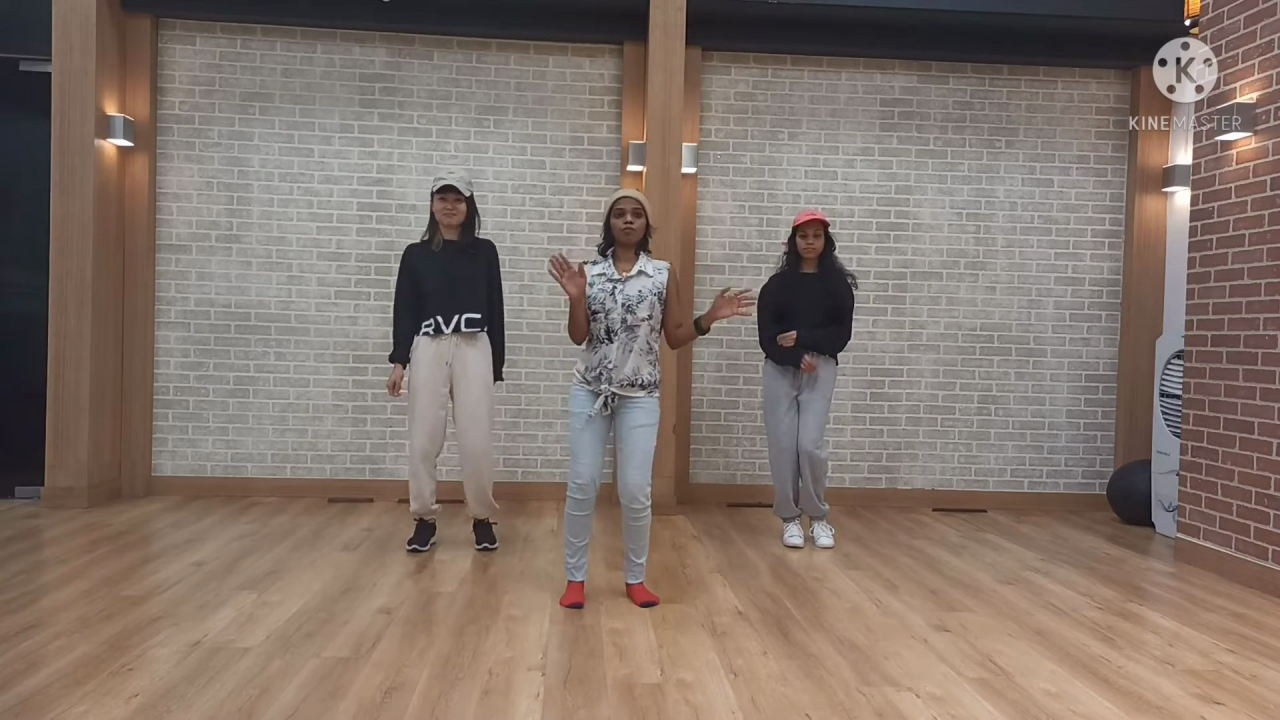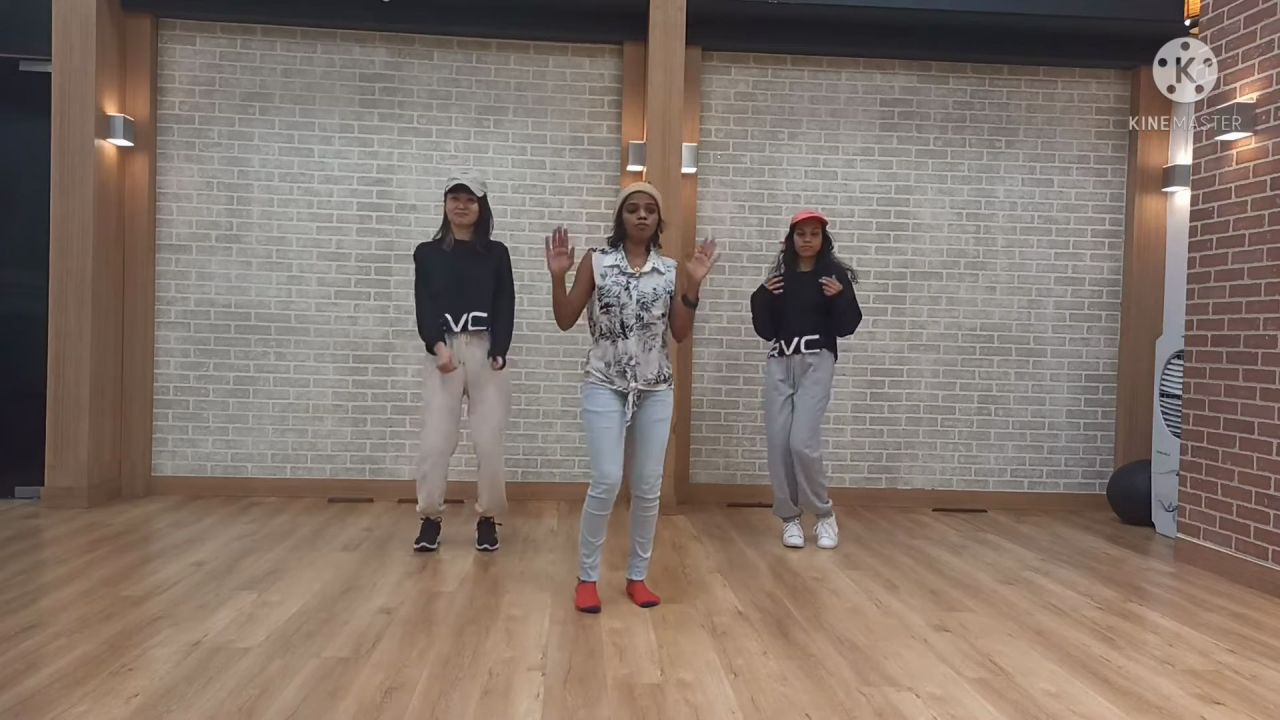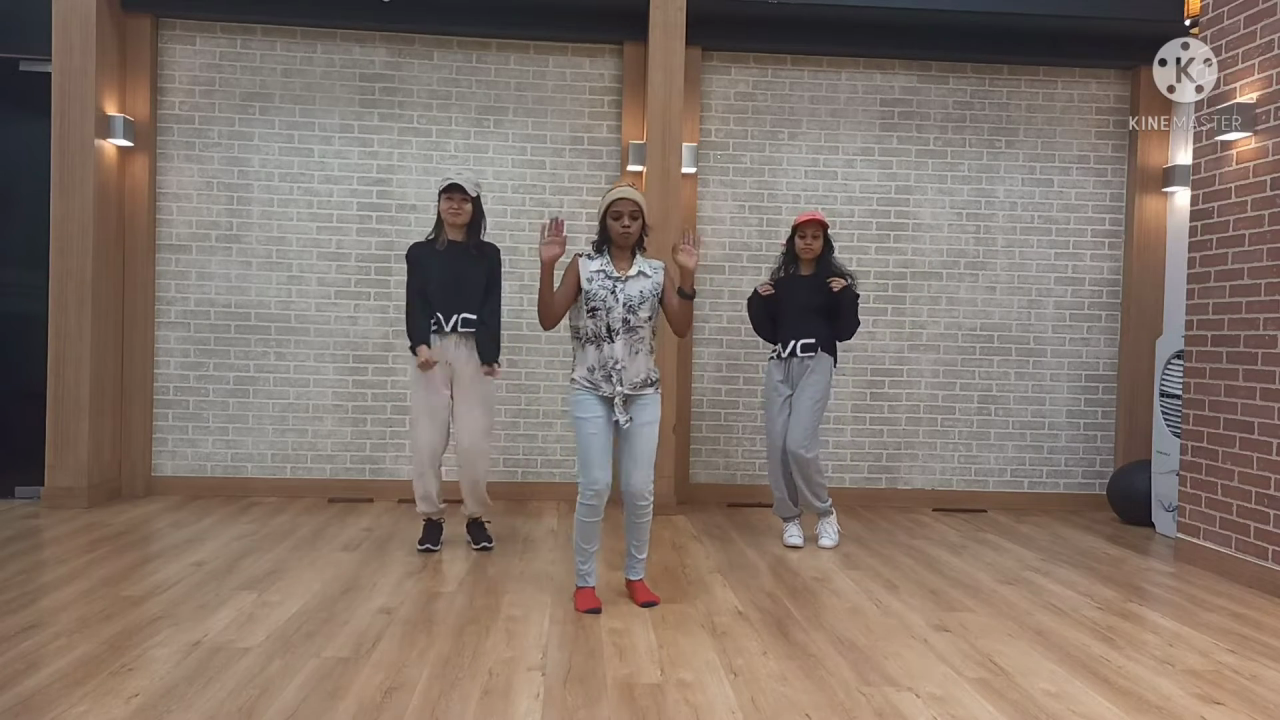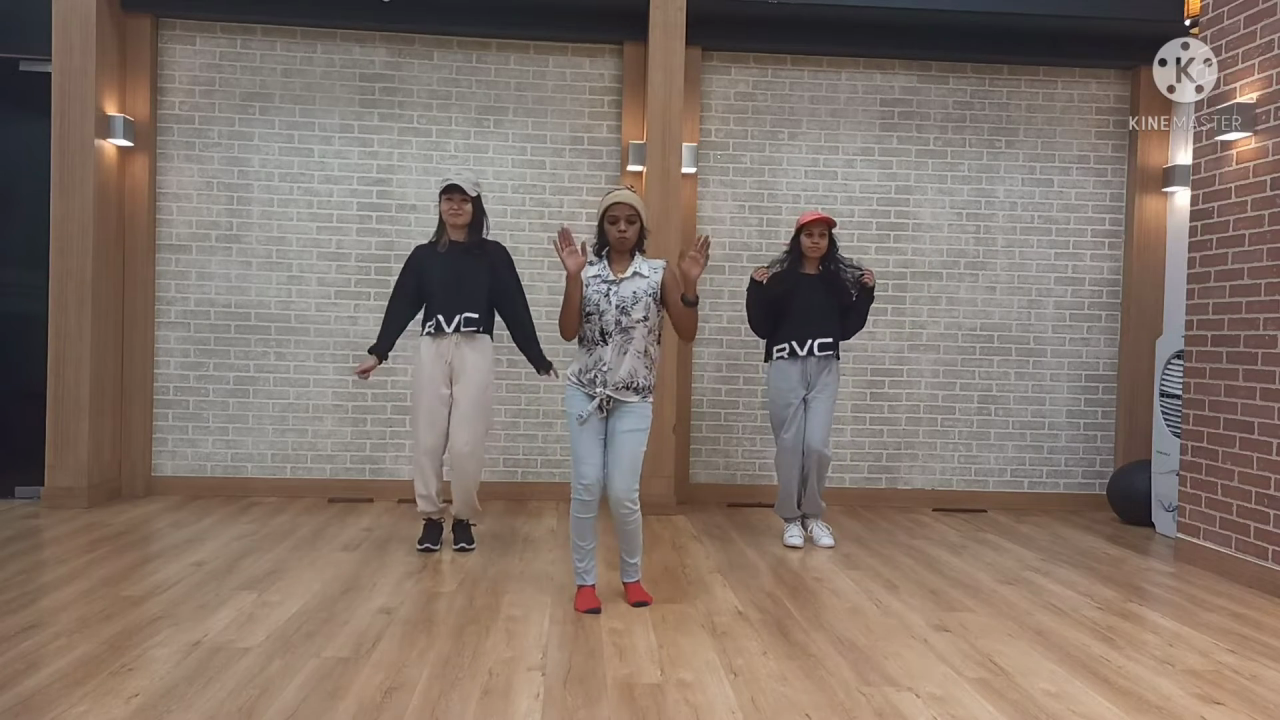
dt=0.3s
person 1, frame 1
left shoulder: (663, 273)
right shoulder: (589, 271)
left elbow: (676, 338)
right elbow: (578, 337)
left wrist: (711, 317)
right wrist: (573, 298)
left hip: (639, 394)
right hip: (588, 390)
left knee: (635, 491)
right knee: (581, 484)
left ankle: (635, 577)
right ankle: (575, 577)
person 1, frame 2
left shoulder: (671, 269)
right shoulder: (595, 262)
left elbow: (680, 334)
right elbow: (565, 321)
left wrist: (692, 287)
right wrist: (558, 277)
left hip: (656, 389)
right hip: (605, 387)
left knee: (648, 486)
right knee: (606, 481)
left ankle: (637, 576)
right ankle: (587, 577)
person 1, frame 3
left shoulder: (658, 272)
right shoulder: (582, 266)
left elbow: (682, 329)
right elbow: (548, 320)
left wrist: (686, 276)
right wrist: (548, 267)
left hip: (643, 393)
right hip: (591, 392)
left knee: (639, 489)
right knee: (594, 488)
left ankle: (636, 576)
right ankle: (584, 581)
person 1, frame 4
left shoulder: (660, 273)
right shoulder: (587, 271)
left elbow: (687, 333)
right elbow: (567, 332)
left wrist: (690, 283)
right wrist: (572, 275)
left hip: (634, 398)
right hip: (585, 392)
left knee: (622, 493)
right knee: (586, 486)
left ankle: (632, 576)
right ankle: (585, 580)
person 2, frame 1
left shoulder: (485, 252)
right shoulder: (416, 254)
left elbow: (494, 309)
right elbow: (405, 310)
left wrist: (496, 362)
right wrist: (398, 362)
left hip: (473, 350)
right hip: (428, 350)
left knee: (476, 442)
right knee: (423, 441)
left ankle: (483, 519)
right ankle: (425, 521)
person 2, frame 2
left shoulder: (496, 253)
right shoulder: (427, 253)
left elbow: (504, 307)
right elbow: (425, 305)
left wrist: (499, 351)
right wrist: (438, 346)
left hip: (485, 350)
right hip: (443, 349)
left knee: (489, 442)
right knee: (435, 441)
left ankle: (487, 518)
right ankle: (430, 518)
person 2, frame 3
left shoulder: (488, 255)
right shoulder: (420, 253)
left elbow: (491, 308)
right elbow: (415, 305)
left wrist: (489, 355)
right wrist: (419, 346)
left hip: (473, 352)
right hip: (431, 349)
left knee: (472, 443)
right knee: (426, 442)
left ankle: (476, 518)
right ankle: (431, 518)
person 2, frame 4
left shoulder: (493, 254)
right shoulder: (423, 255)
left elbow: (514, 306)
right elbow: (401, 305)
left wrist: (538, 358)
right wrist: (377, 352)
left hip: (475, 351)
right hip: (431, 350)
left knee: (466, 444)
right knee: (428, 441)
left ankle: (463, 519)
right ankle: (432, 518)
person 3, frame 1
left shoulder: (837, 282)
right shoulder: (779, 282)
left elbow: (841, 333)
right elbow: (766, 331)
left wrist: (804, 339)
right wrist: (796, 356)
left hip: (820, 368)
right hip: (780, 368)
left knee: (810, 444)
right knee: (783, 445)
left ankle: (819, 517)
right ankle: (790, 518)
person 3, frame 2
left shoulder: (835, 276)
right shoulder: (779, 280)
left elbow: (847, 325)
right elbow: (765, 330)
left wrist: (839, 297)
right wrist: (761, 298)
left hip: (816, 363)
right hip: (779, 365)
left knee: (803, 443)
right knee: (778, 443)
left ankle: (824, 514)
right ankle: (790, 518)
person 3, frame 3
left shoulder: (834, 281)
right shoulder: (779, 284)
left elbow: (844, 331)
right elbow: (768, 332)
left wrist: (846, 298)
right wrist: (758, 302)
left hip: (815, 366)
right hip: (779, 367)
left knee: (799, 444)
right knee: (777, 445)
left ankle: (825, 513)
right ankle: (790, 518)
person 3, frame 4
left shoulder: (837, 283)
right shoulder: (779, 280)
left elbow: (846, 329)
right elbow: (762, 328)
left wrist: (865, 294)
right wrist: (756, 290)
left hip: (825, 368)
right hip: (786, 366)
left knee: (817, 444)
right knee: (790, 444)
left ankle: (813, 515)
right ankle: (791, 518)
